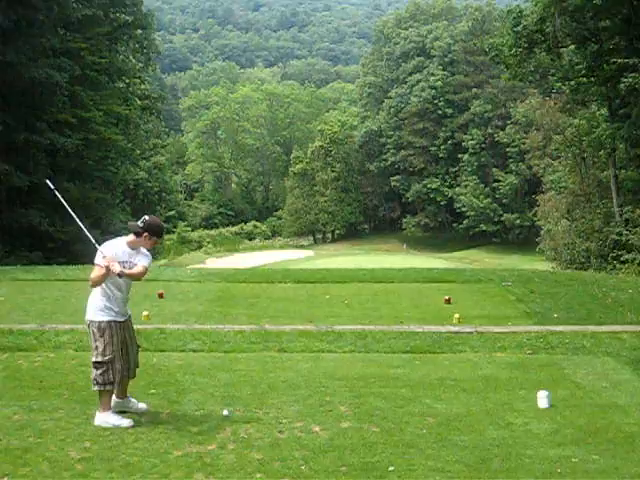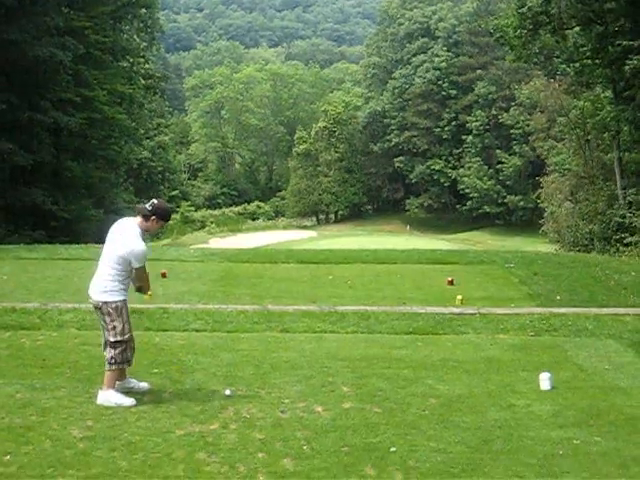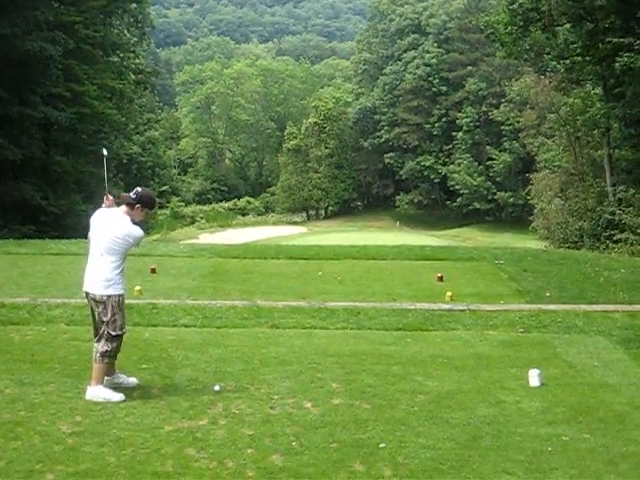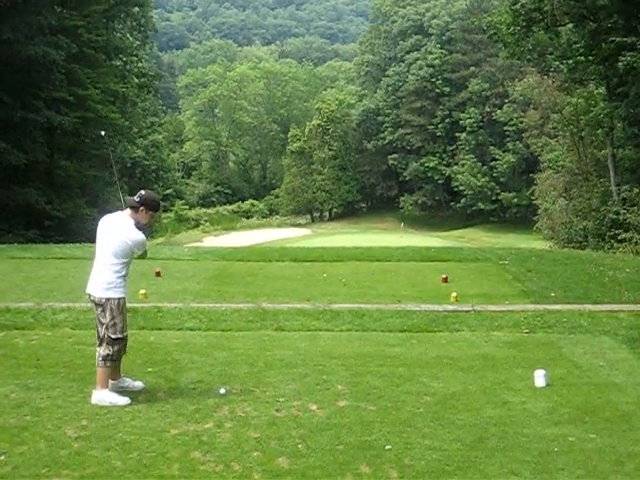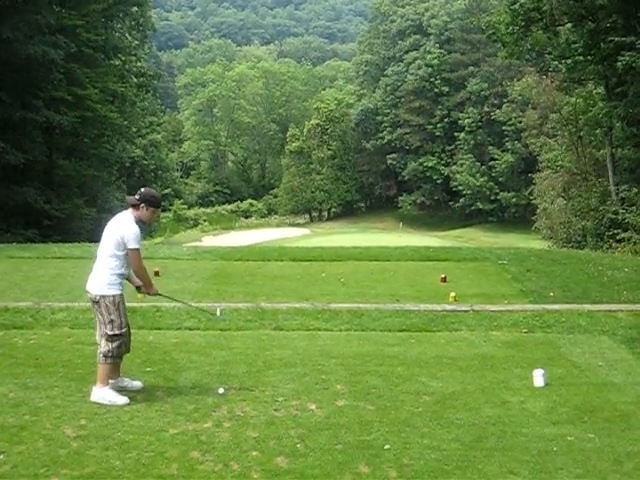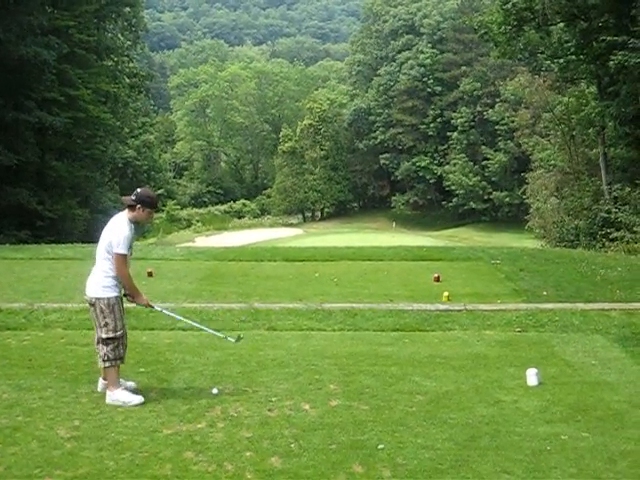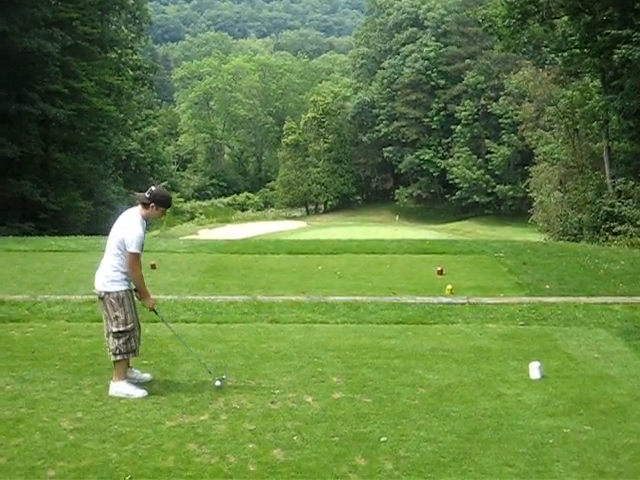
dt=0.4s
person 1, frame 1
left shoulder: (144, 256)
right shoulder: (109, 248)
left elbow: (139, 274)
right elbow: (93, 282)
left wrist: (120, 271)
right wrist: (104, 269)
left hip: (122, 314)
right hip: (101, 315)
left knee: (128, 357)
right knee: (107, 361)
left ankle: (121, 398)
right ankle: (104, 413)
person 1, frame 2
left shoulder: (123, 223)
right shoulder: (138, 247)
right elbow: (142, 278)
left wrist: (133, 280)
right wrist: (144, 288)
left hip: (102, 290)
right hip: (110, 295)
left knee: (119, 339)
right knee: (119, 341)
left ankle: (121, 379)
right ankle: (107, 391)
person 1, frame 3
left shoulder: (99, 214)
right shoulder: (135, 233)
right wrist: (113, 209)
left hip: (91, 285)
right hip: (108, 289)
left knee: (109, 334)
right knee: (108, 336)
left ankle: (110, 375)
right ankle: (95, 387)
person 1, frame 4
left shoulder: (107, 219)
right shoulder: (136, 236)
right elbow: (141, 257)
left hip: (99, 287)
right hip: (110, 292)
left knee: (116, 336)
right knee: (110, 339)
left ankle: (116, 379)
right ankle: (101, 391)
person 1, frame 5
left shoulder: (121, 219)
right shoulder: (131, 228)
right elbow: (137, 265)
left wrist: (138, 283)
right wrist: (150, 286)
left hip: (106, 286)
right hip: (106, 289)
left knee: (120, 334)
right knee: (112, 337)
left ankle: (114, 378)
right ankle: (100, 388)
person 1, frame 6
left shoulder: (122, 221)
right shoulder: (122, 231)
right elbow: (121, 271)
left wrist: (129, 291)
right wrist: (138, 295)
left hip: (107, 289)
right hip: (104, 292)
left knee: (113, 337)
right knee: (113, 338)
left ankle: (107, 379)
right ankle: (114, 390)
person 1, frame 7
left shoulder: (132, 214)
right shoulder: (135, 229)
right elbow: (134, 268)
left wrist: (138, 288)
right wrist: (146, 296)
left hip: (116, 282)
right hip: (113, 285)
left knee: (130, 328)
right knee: (122, 331)
left ankle: (125, 370)
right ankle: (118, 382)
